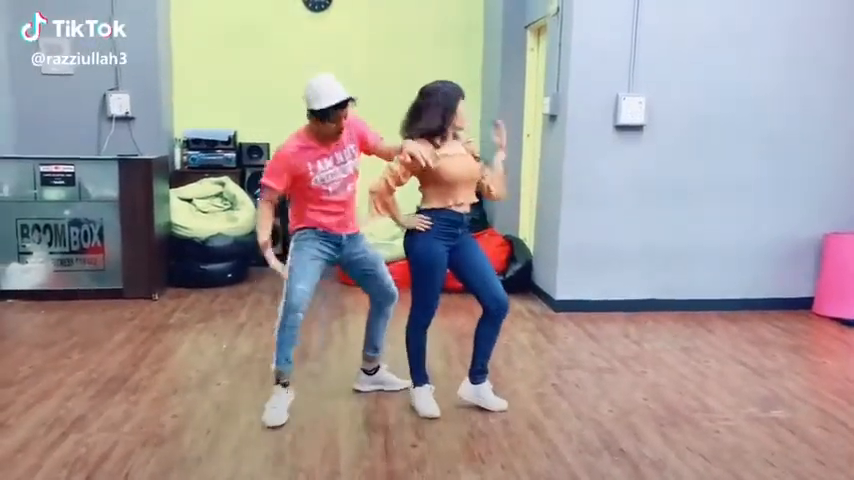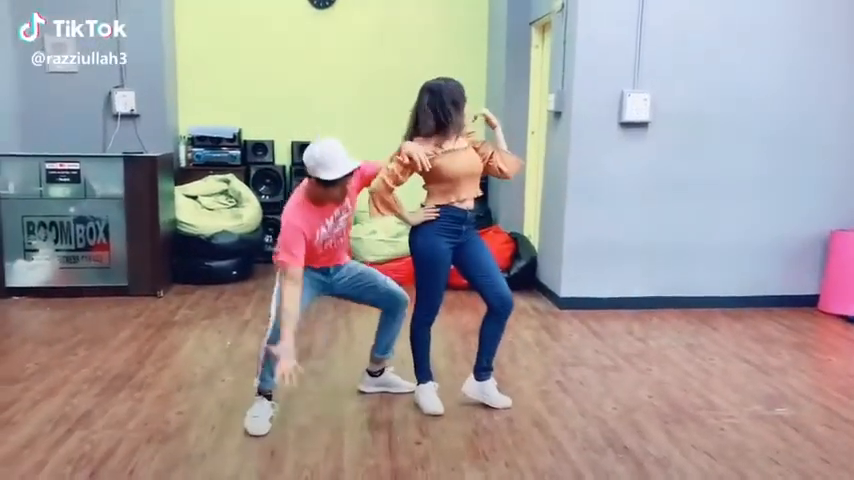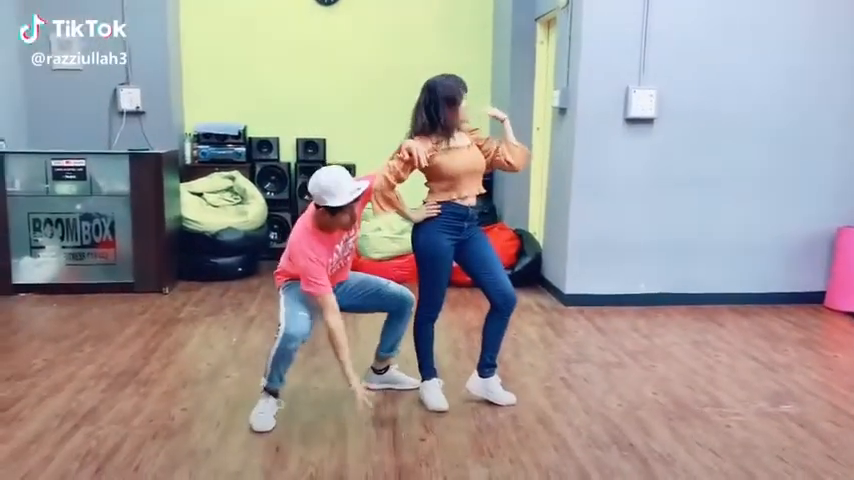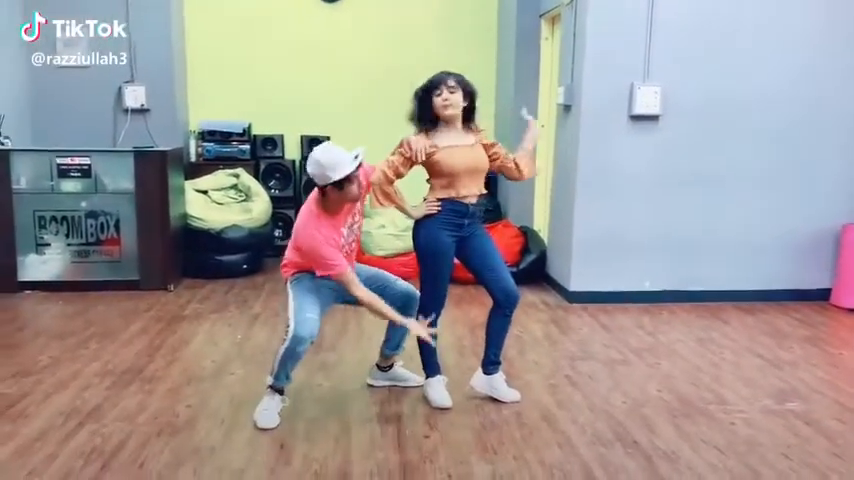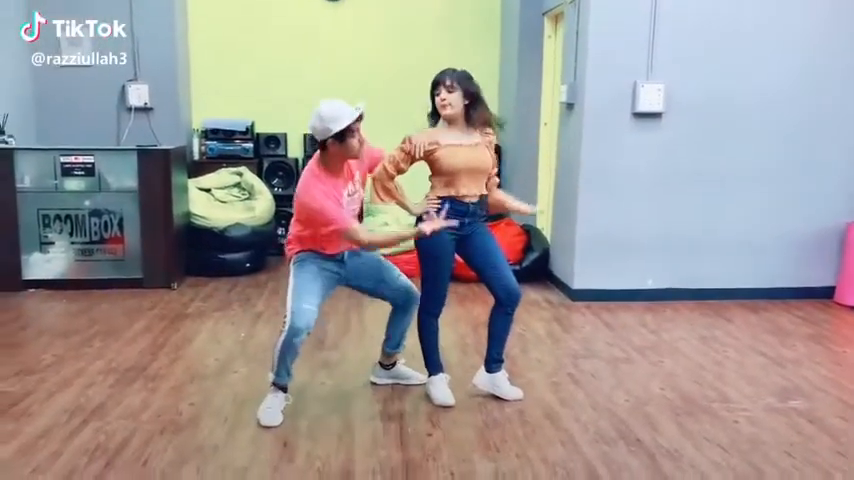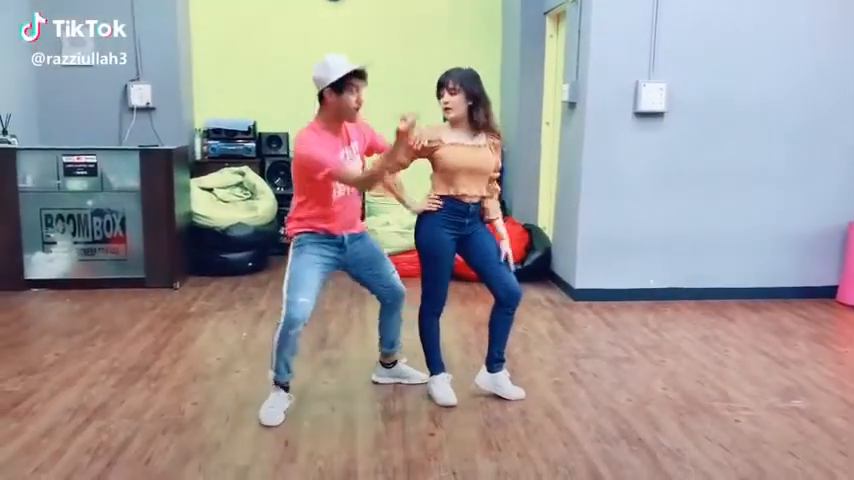
dt=0.2s
person 1, frame 1
left shoulder: (465, 148)
right shoulder: (420, 149)
left elbow: (490, 189)
right elbow: (381, 188)
left wrist: (500, 152)
right wrist: (403, 222)
left hip: (462, 231)
right hip: (431, 233)
left knee: (497, 303)
right knee: (423, 314)
left ankle: (476, 383)
right ankle: (420, 388)
person 1, frame 2
left shoulder: (468, 142)
right shoulder: (422, 147)
left elbow: (506, 168)
right elbow: (381, 187)
left wrist: (496, 128)
right wrist: (408, 218)
left hip: (468, 228)
right hip: (435, 229)
left knee: (502, 301)
right knee: (427, 311)
left ankle: (481, 380)
right ankle: (425, 385)
person 1, frame 3
left shoulder: (472, 138)
right shoulder: (422, 146)
left elbow: (513, 161)
right elbow: (383, 184)
left wrist: (504, 122)
right wrist: (411, 216)
left hip: (471, 225)
right hip: (438, 226)
left knee: (505, 298)
right knee: (430, 308)
left ankle: (485, 377)
right ankle: (429, 381)
person 1, frame 4
left shoulder: (478, 137)
right shoulder: (424, 142)
left elbow: (516, 168)
right elbow: (381, 178)
left wrist: (532, 133)
right wrist: (410, 211)
left hip: (472, 223)
right hip: (438, 223)
left knee: (507, 295)
right knee: (432, 305)
left ankle: (489, 374)
right ankle: (433, 378)
person 1, frame 5
left shoulder: (484, 137)
right shoulder: (427, 139)
left elbow: (489, 189)
right elbow: (382, 173)
left wrist: (519, 206)
right wrist: (411, 207)
left hip: (474, 221)
left knee: (509, 292)
right knee: (433, 302)
left ankle: (492, 372)
right ankle: (436, 377)
person 1, frame 6
left shoulder: (490, 140)
right shoulder: (430, 137)
left elbow: (491, 192)
right elbow: (386, 168)
left wrist: (503, 235)
right wrist: (410, 204)
left hip: (475, 222)
right hip: (439, 221)
left knee: (510, 292)
right knee: (434, 302)
left ankle: (493, 372)
right ankle: (437, 376)
person 2, frame 1
left shoulder: (354, 129)
right shoulder: (291, 153)
left elbow: (388, 151)
right elbow: (267, 200)
left wrist: (407, 146)
right wrist: (264, 237)
left hip: (350, 234)
right hip: (312, 236)
left knee: (386, 294)
right knee: (295, 303)
left ankle: (370, 371)
right ankle: (282, 387)
person 2, frame 2
left shoulder: (350, 176)
right shoulder: (296, 217)
right elbow: (292, 282)
left wrist: (408, 154)
right wrist: (287, 349)
left hip: (340, 266)
right hip: (305, 271)
left knee: (398, 300)
right knee: (282, 325)
left ankle: (375, 372)
right ankle: (263, 397)
person 2, frame 3
left shoulder: (351, 197)
right shoulder: (305, 245)
right elbow: (331, 316)
right wrist: (351, 377)
left hip: (341, 280)
right hip: (301, 285)
left knee: (403, 300)
right knee: (293, 331)
left ankle: (381, 370)
right ankle: (270, 395)
person 2, frame 4
left shoulder: (354, 180)
right shoulder: (312, 230)
right elbow: (356, 292)
right wrist: (404, 322)
left hip: (345, 270)
right hip: (309, 276)
left knee: (409, 296)
right knee: (303, 332)
left ankle: (384, 368)
right ankle: (274, 393)
person 2, frame 5
left shoulder: (356, 154)
right shoulder: (313, 191)
right elbow: (364, 240)
left wrist: (411, 200)
right wrist: (418, 231)
left hip: (350, 252)
right hip: (314, 257)
left knee: (408, 295)
right knee: (299, 324)
left ankle: (387, 366)
right ankle: (278, 390)
person 2, frame 6
left shoulder: (356, 128)
right shoulder: (309, 144)
left elbow: (389, 152)
right elbow: (362, 181)
right wrist: (398, 146)
left hip: (353, 236)
right hip: (313, 239)
left knee: (394, 293)
right knee: (295, 316)
left ankle: (388, 365)
right ankle: (280, 390)
